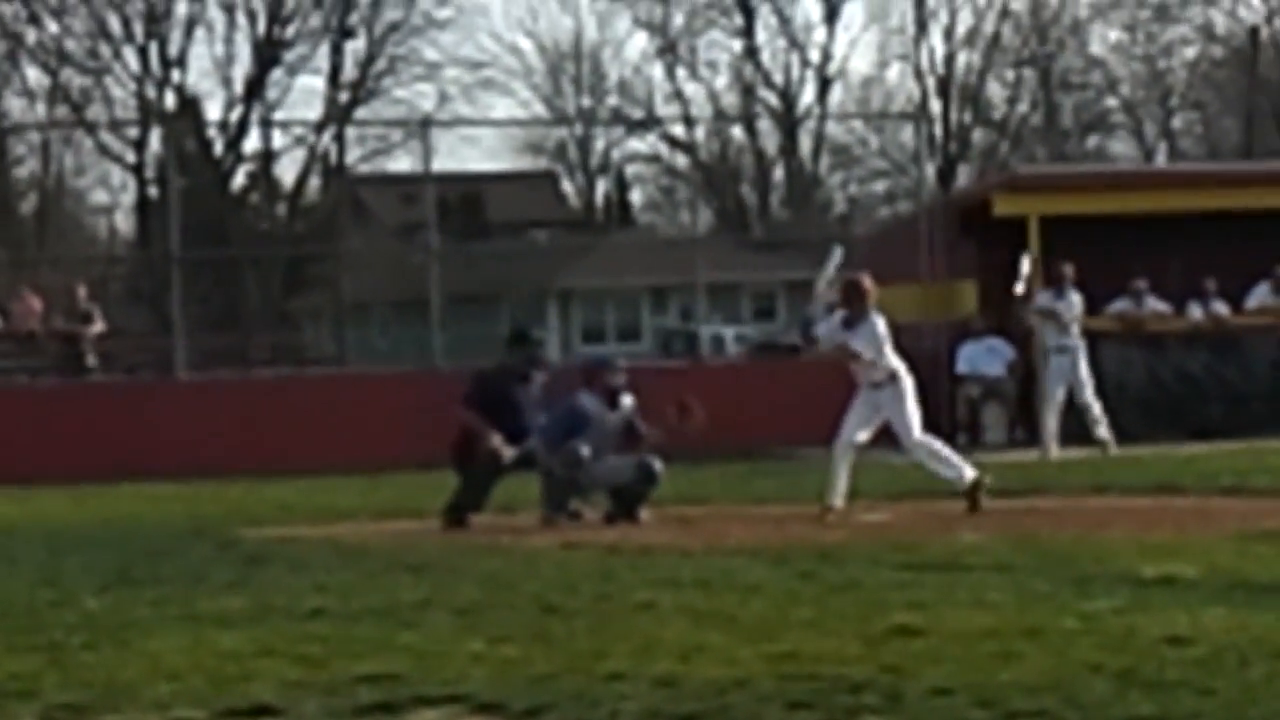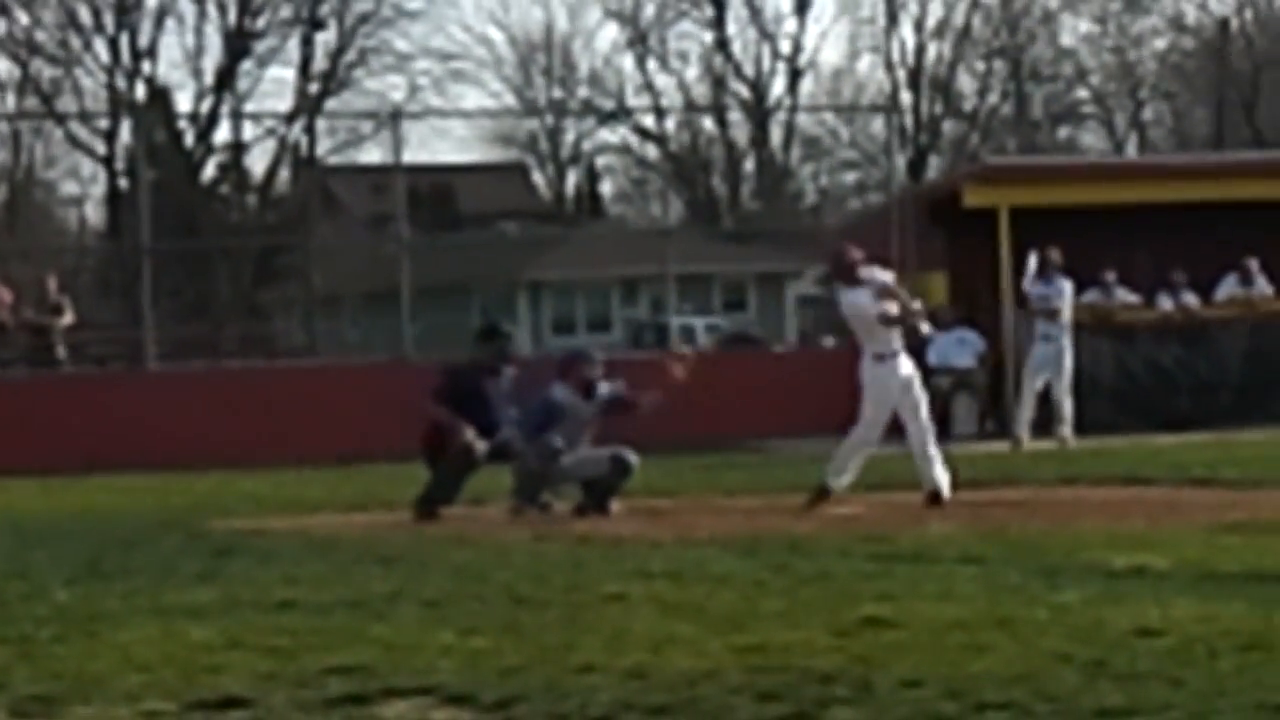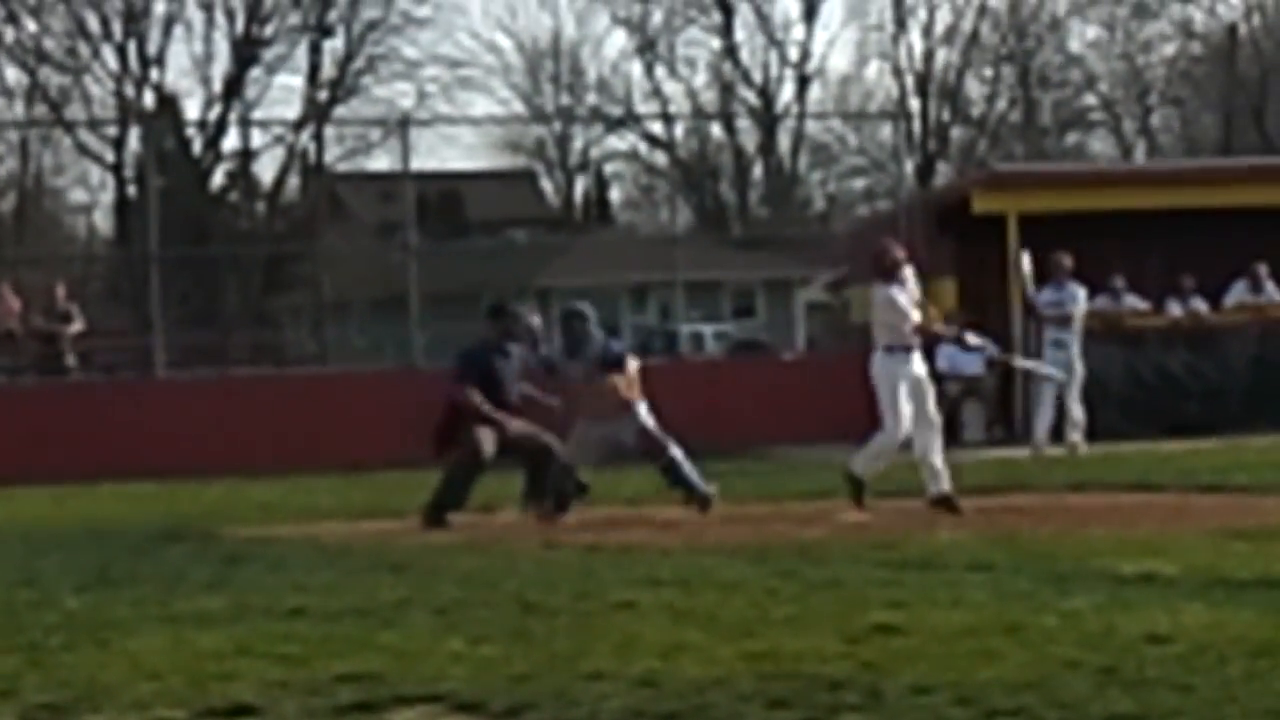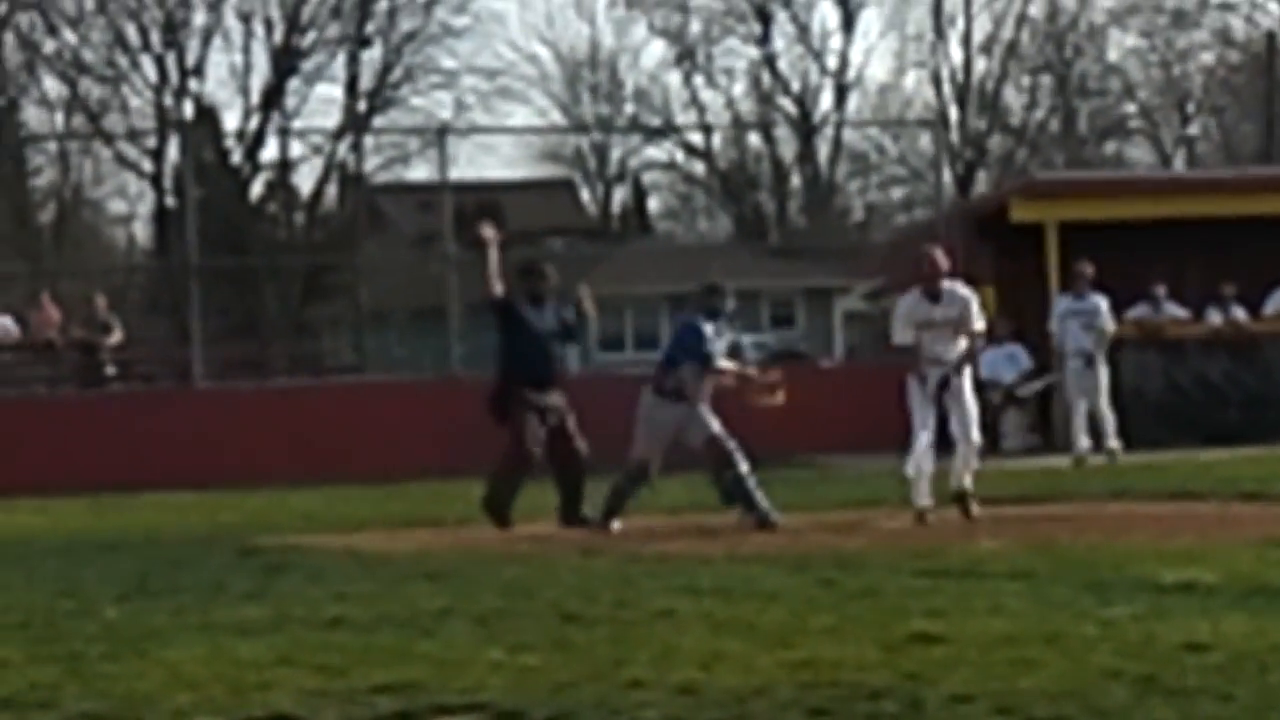
dt=0.5s
person 1, frame 1
left shoulder: (874, 326)
right shoulder: (838, 318)
left elbow: (847, 355)
right elbow: (815, 339)
left wrist: (813, 348)
left hip: (894, 385)
right hip: (869, 389)
left knee: (912, 437)
right knee: (844, 442)
left ankle: (969, 480)
right ankle: (834, 501)
person 1, frame 2
left shoulder: (872, 277)
right shoulder: (849, 300)
right elbow: (885, 318)
left wrist: (909, 306)
right wrist: (907, 316)
left hip: (901, 361)
right hip: (879, 367)
left knee: (920, 426)
right knee: (868, 431)
left ankle: (936, 487)
right ankle: (830, 484)
person 1, frame 3
left shoulder: (903, 276)
right shoulder: (887, 293)
right elbow: (920, 326)
right wrist: (954, 335)
left hip: (912, 360)
right hip: (889, 361)
left knee: (929, 425)
right knee: (899, 429)
left ankle: (938, 492)
right ankle: (858, 469)
person 1, frame 4
left shoulder: (964, 296)
right shoulder: (907, 304)
left elbow: (976, 340)
right elbow: (906, 349)
left wrist: (952, 373)
right wrist: (924, 383)
left hip: (957, 370)
right hip: (922, 373)
left knee: (969, 434)
right knee: (923, 433)
left ankle: (961, 487)
right ankle: (921, 504)
person 2, frame 1
left shoulder: (534, 381)
right shoulder: (488, 379)
left elbow: (534, 418)
right elbow: (467, 415)
right wrist: (492, 438)
left hip: (521, 444)
right hip: (484, 446)
right knee: (492, 458)
right ankle: (455, 512)
person 2, frame 2
left shoulder: (506, 374)
right shoulder: (459, 374)
left elbow: (507, 407)
right elbow: (436, 409)
left wrist: (518, 426)
right wrist: (461, 428)
right hip: (456, 438)
right knee: (469, 449)
right ankle: (426, 504)
person 2, frame 3
left shoulder: (514, 353)
right shoulder: (476, 355)
right elbow: (464, 393)
right wrist: (495, 416)
left hip: (506, 422)
right hip: (471, 423)
left knee: (548, 448)
right knee: (476, 453)
left ankle: (538, 503)
right ankle: (436, 511)
person 2, frame 4
left shoulder: (553, 311)
right shoulder: (513, 308)
left elbow: (575, 332)
right elbow: (494, 286)
left wrist: (585, 304)
right wrist: (492, 245)
left hip: (553, 396)
right hip: (521, 396)
left knee: (574, 453)
right knee: (526, 449)
left ankle: (571, 512)
right ankle: (497, 503)
person 3, frame 1
left shoulder: (1075, 298)
right shoulder: (1043, 297)
left elbow: (1060, 319)
right elbow: (1035, 319)
left wrist: (1041, 312)
left hip: (1074, 353)
right hip: (1054, 355)
left knee: (1086, 396)
right knee: (1051, 400)
left ankle: (1102, 437)
right ankle: (1049, 445)
person 3, frame 2
left shoulder: (1065, 286)
right shoulder: (1034, 286)
left elbow: (1058, 314)
right elbow: (1032, 310)
left wrist: (1036, 310)
left hip: (1059, 343)
right hip: (1039, 343)
left knee: (1061, 390)
right knee: (1028, 388)
left ankle: (1064, 433)
right ankle: (1021, 434)
person 3, frame 3
left shoulder: (1078, 292)
right shoulder: (1045, 292)
left elbow: (1071, 319)
right elbow: (1040, 319)
left wrist: (1047, 318)
left hip: (1071, 349)
right hip: (1050, 349)
left knee: (1072, 396)
right knee: (1045, 394)
left ankle: (1074, 439)
right ankle: (1040, 440)
person 3, frame 4
left shoulder: (1099, 302)
right shoulder: (1061, 302)
left elbow: (1108, 331)
right elbow: (1055, 332)
left wrist: (1094, 353)
right wrist: (1061, 354)
left hip: (1094, 359)
right hip: (1072, 360)
left knee: (1101, 404)
right knee: (1076, 405)
left ankle: (1111, 444)
right ankle: (1081, 448)
person 4, frame 1
left shoulder: (625, 403)
right shoulder: (582, 407)
left elbow: (639, 440)
left hip: (599, 470)
right hip: (571, 474)
left knee: (651, 467)
left ankle: (624, 508)
person 4, frame 2
left shoulder: (602, 392)
right shoulder: (556, 398)
left elbow: (635, 403)
right elbow: (525, 431)
left hip: (573, 461)
right hip: (542, 462)
left knee: (626, 461)
left ankle: (594, 500)
right ankle: (526, 498)
person 4, frame 3
left shoulder: (604, 349)
right shoulder: (565, 357)
left elbow: (630, 360)
left wrist: (627, 375)
left hip: (626, 413)
right hip: (591, 421)
left knee: (656, 445)
left ankle: (697, 492)
person 4, frame 4
left shoulder: (719, 333)
right shoulder: (693, 327)
right elbow: (707, 362)
right wrist: (741, 370)
left hip: (694, 406)
right hip: (661, 404)
left knee: (726, 452)
right knee: (641, 466)
left ankle: (758, 510)
right ankle: (610, 515)
